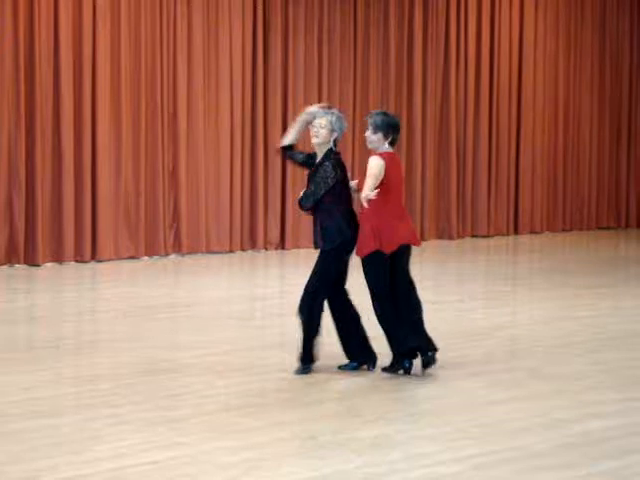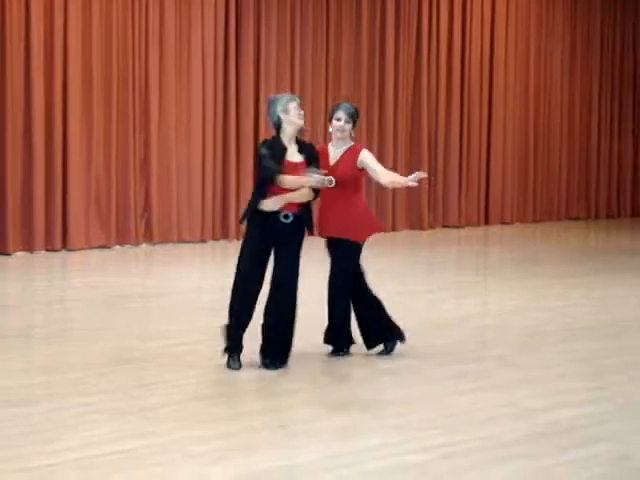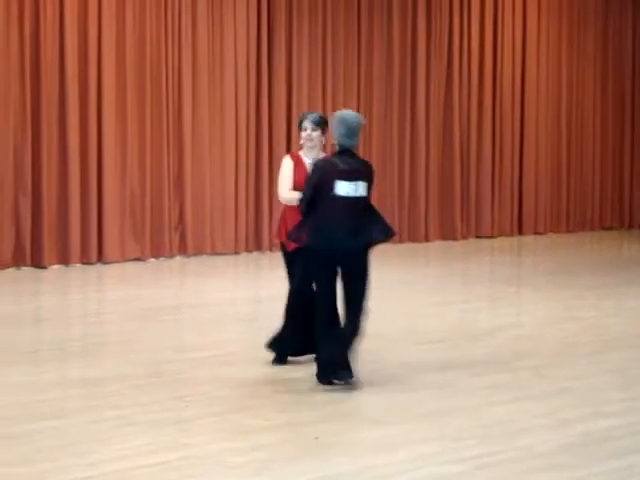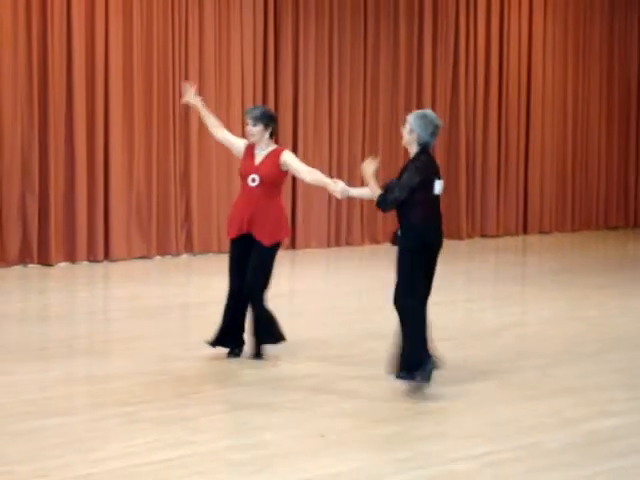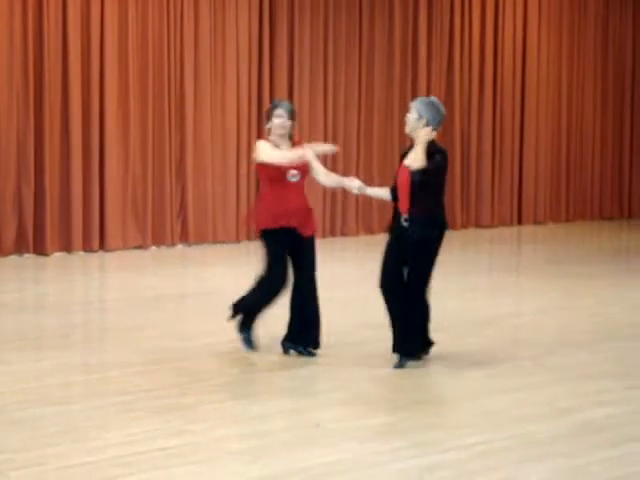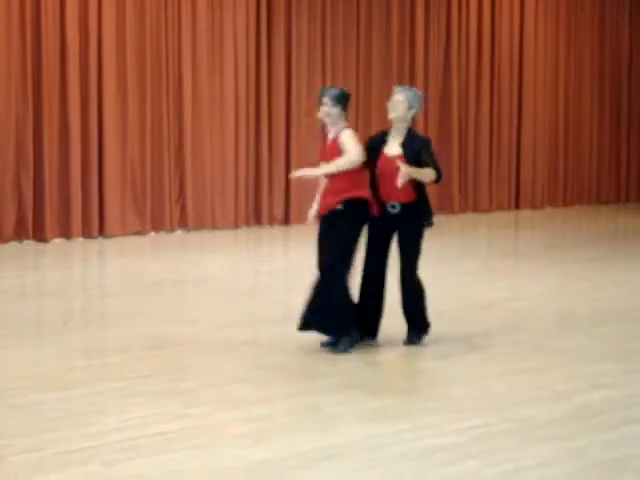
dt=0.5s
person 1, frame 1
left shoulder: (331, 165)
right shoulder: (318, 160)
left elbow: (306, 203)
right elbow: (285, 148)
left wrist: (305, 197)
right wrist: (304, 116)
left hip: (337, 237)
right hip: (336, 236)
left knee: (312, 296)
right knee: (335, 294)
left ankle: (307, 358)
right ankle: (361, 355)
person 1, frame 2
left shoulder: (307, 150)
right shoulder: (267, 147)
left elbow: (311, 190)
right elbow: (276, 178)
left wrist: (283, 199)
right wrist: (308, 179)
left hip: (291, 226)
right hip: (263, 223)
left knee: (285, 286)
right knee: (248, 284)
left ankle: (274, 352)
right ankle: (233, 347)
person 1, frame 3
left shoulder: (322, 167)
right shoulder: (365, 169)
left elbow: (305, 204)
left hip: (322, 242)
right hip: (354, 243)
left knee: (325, 302)
right knee: (354, 305)
left ankle: (328, 368)
right ankle: (338, 362)
person 1, frame 4
left shoulder: (417, 167)
right shoulder: (425, 163)
left elbow: (387, 203)
right elbow: (393, 193)
left wrist: (370, 177)
right wrist: (358, 192)
left hip: (416, 242)
right hip: (426, 240)
left knee: (408, 300)
right knee: (411, 299)
left ankle: (418, 360)
right ankle: (417, 362)
person 1, frame 5
left shoulder: (437, 155)
right shoulder: (410, 152)
left elbow: (418, 175)
left wrist: (422, 143)
right wrist: (364, 190)
left hip: (426, 229)
right hip: (404, 227)
left knee: (415, 287)
right knee: (390, 283)
left ankle: (417, 345)
right ankle: (409, 346)
person 1, frame 6
left shoulder: (420, 143)
right shoulder: (376, 141)
left elbow: (434, 175)
left wrist: (410, 172)
left hip: (411, 214)
right hip: (381, 213)
left knee: (408, 272)
right knee: (373, 270)
left ankle: (417, 326)
right ankle: (367, 329)
person 2, frame 1
left shoulder: (377, 160)
right shoulder: (393, 160)
left elbow: (370, 184)
right elbow: (363, 184)
left wrist: (365, 194)
left hip: (379, 236)
right hip: (401, 234)
left knee: (382, 297)
right knee: (404, 291)
left ankle: (402, 354)
right ankle: (421, 346)
person 2, frame 2
left shoulder: (361, 154)
right shoulder: (320, 152)
left elbow: (384, 177)
left wrist: (406, 180)
left hip: (355, 226)
right hip: (331, 226)
left knee: (339, 283)
right knee: (354, 284)
left ankle: (340, 340)
right ankle: (386, 332)
person 2, frame 3
right shoulder: (289, 160)
right elbow: (284, 196)
right hip: (292, 232)
left knee: (299, 289)
right knee: (300, 289)
left ankle: (286, 346)
right ankle: (310, 342)
person 2, frame 4
left shoulder: (282, 156)
right shoulder: (245, 148)
left elbow: (307, 173)
right elbow: (217, 129)
left wrist: (330, 183)
right wrist: (197, 104)
left hip: (269, 227)
right hip: (241, 224)
left knee: (254, 284)
right knee: (237, 284)
left ankle: (263, 336)
right ankle: (234, 340)
person 2, frame 5
left shoulder: (303, 152)
right shoulder: (263, 147)
left elbow: (325, 178)
right elbow: (284, 159)
left wrist: (347, 181)
right wrist: (310, 150)
left hip: (301, 221)
right hip: (273, 220)
left knee: (305, 280)
right knee: (276, 277)
left ankle: (296, 339)
right ankle: (246, 317)
person 2, frame 6
left shoulder: (345, 134)
right shoulder: (329, 137)
left elbow: (355, 158)
left wrist: (321, 170)
right wrist: (318, 201)
left hip: (351, 204)
right hip: (335, 206)
left knee: (333, 267)
right knee: (329, 266)
left ankle: (343, 331)
right ankle: (342, 330)
